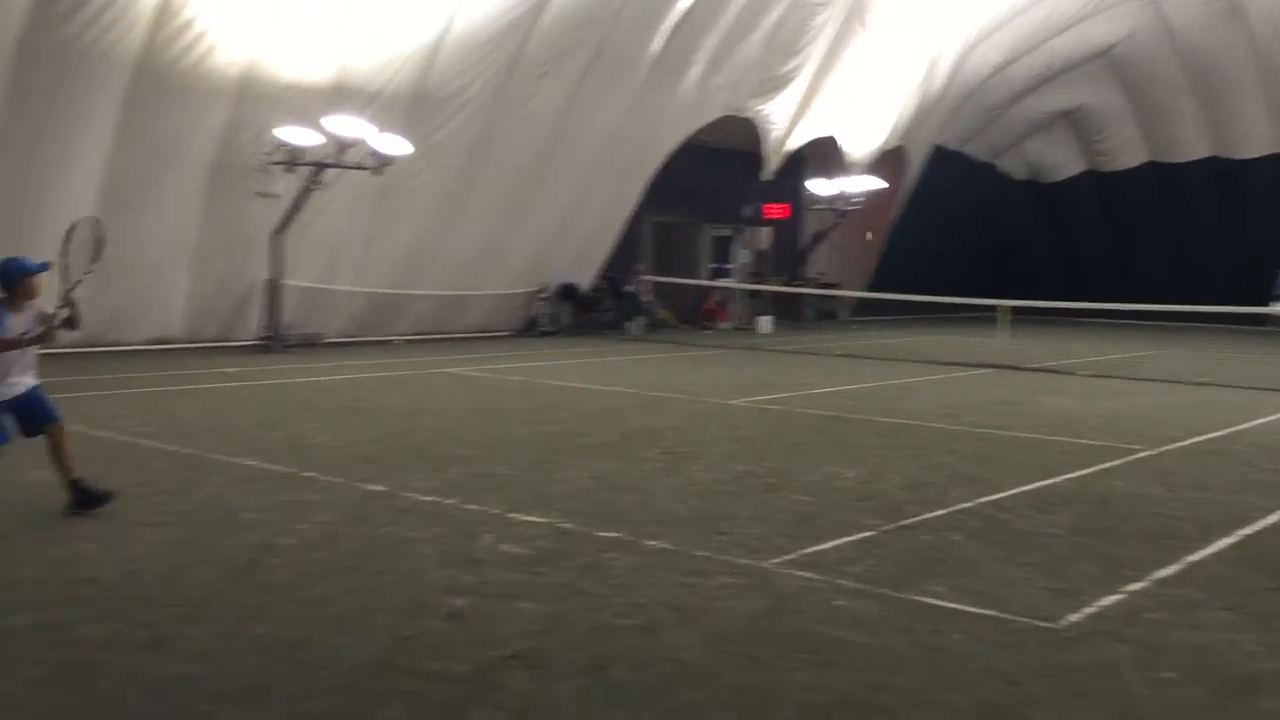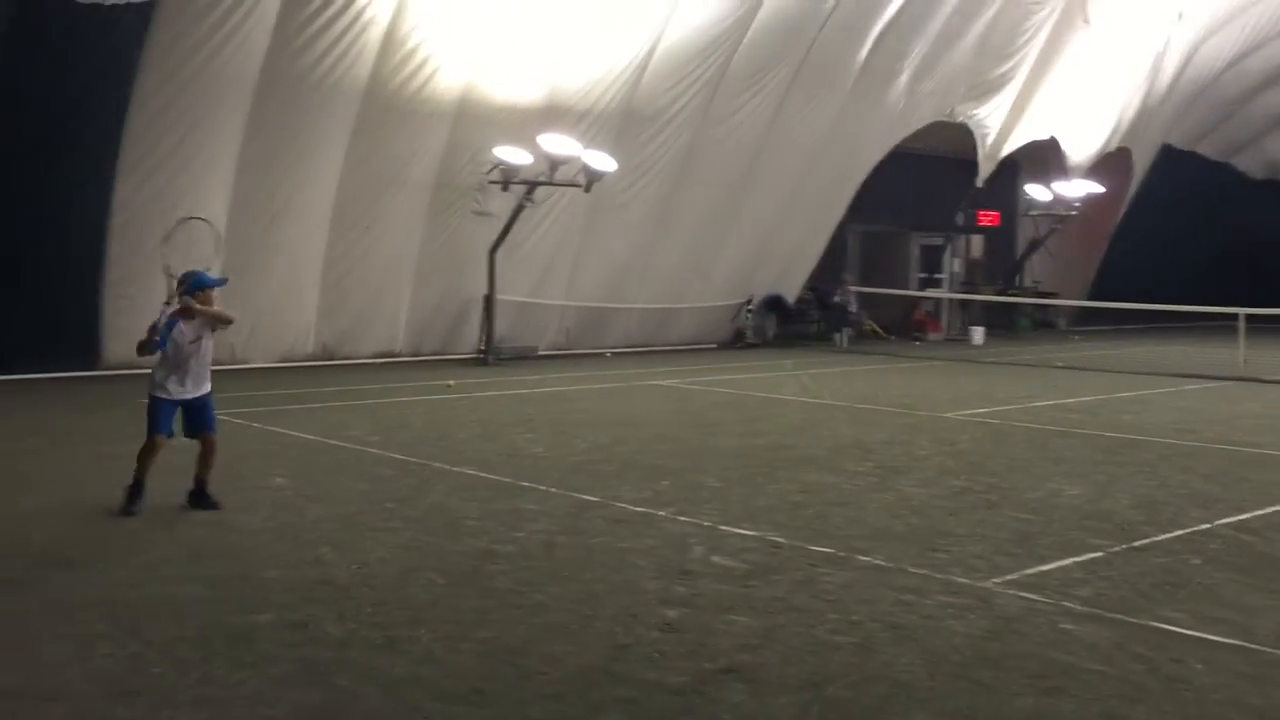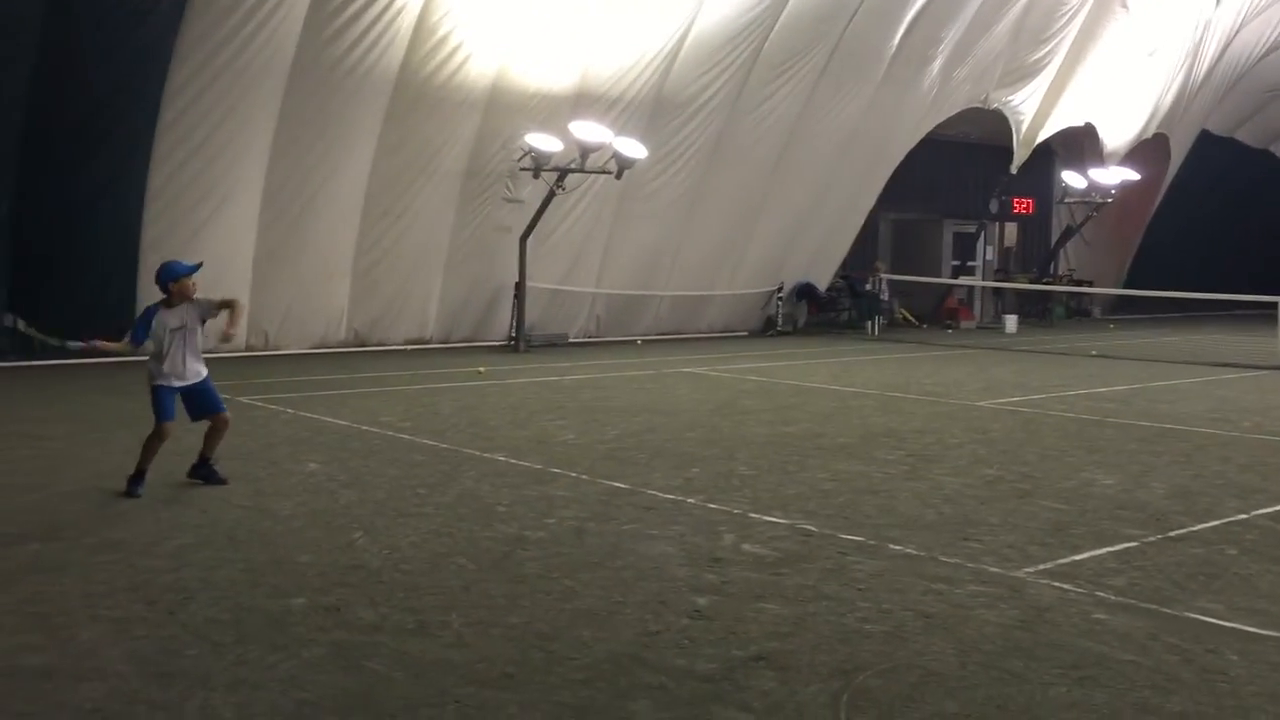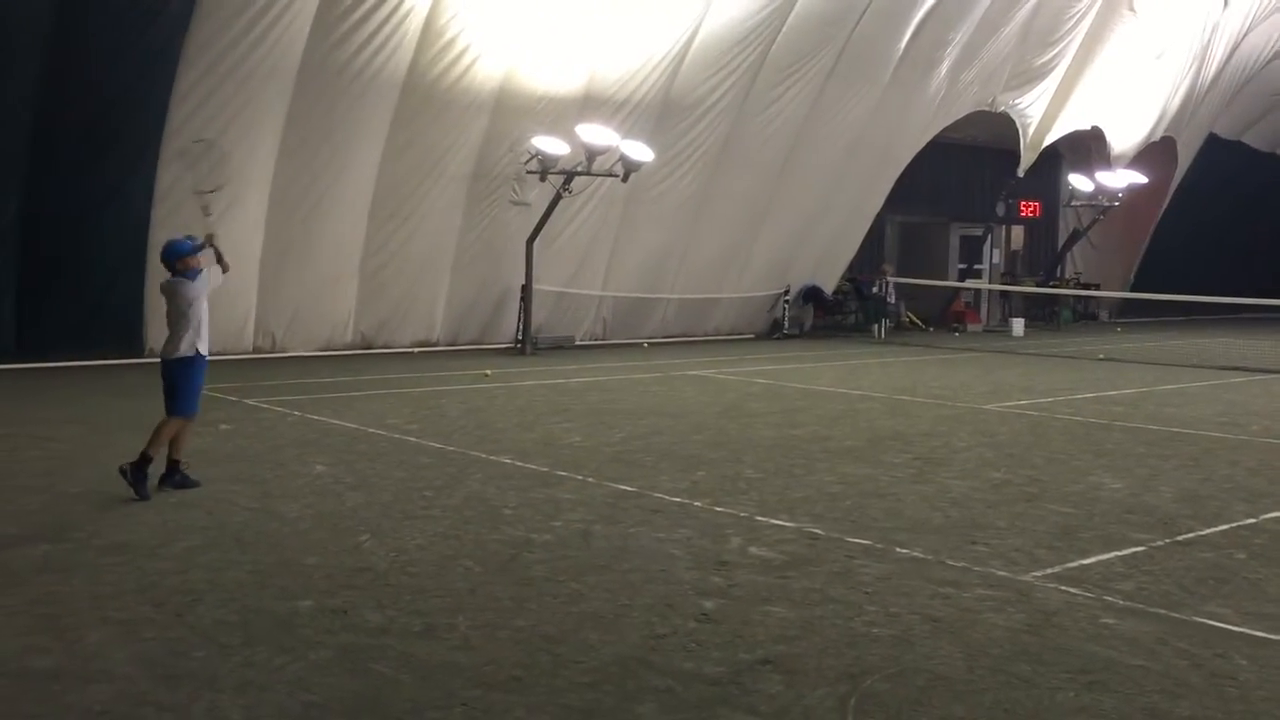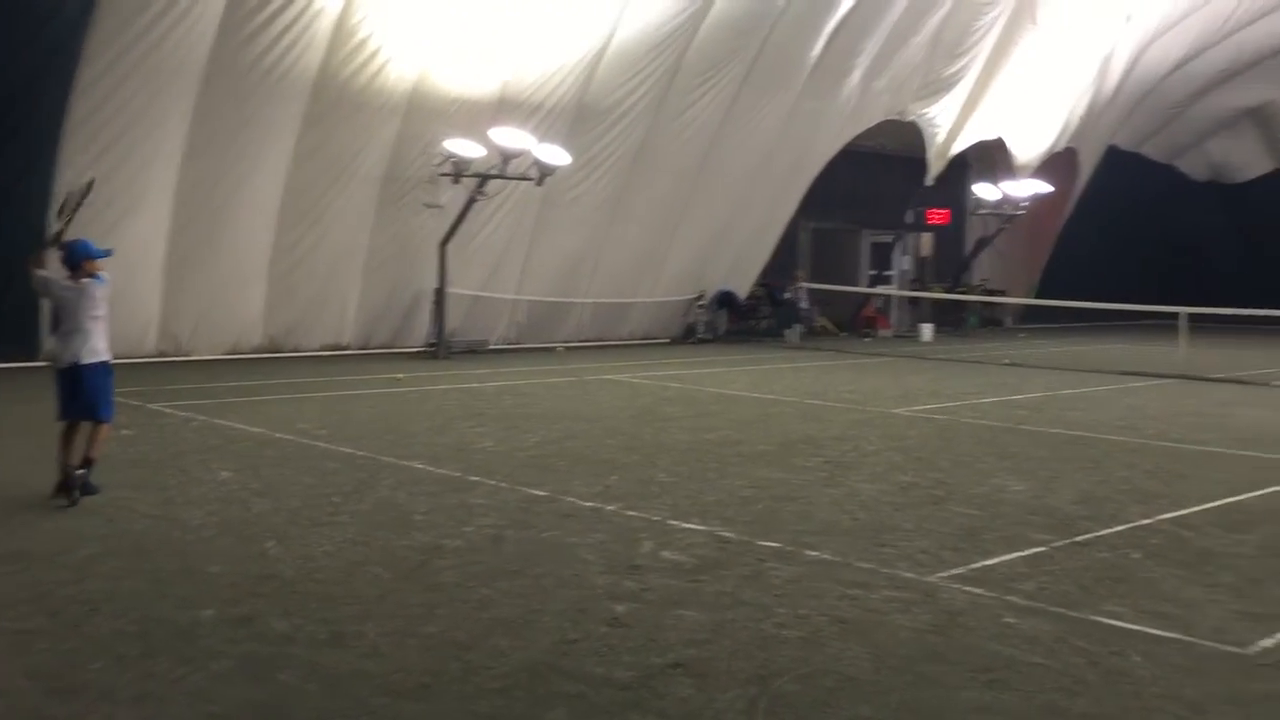
dt=0.4s
person 1, frame 1
left shoulder: (31, 309)
left elbow: (72, 325)
left wrist: (72, 311)
right wrist: (33, 339)
left hip: (24, 387)
left knee: (57, 430)
left ankle: (79, 492)
person 1, frame 2
left shoulder: (208, 316)
right shoulder: (171, 323)
left elbow: (230, 319)
right elbow: (143, 351)
left wrist: (197, 308)
right wrist: (150, 339)
left hip: (199, 390)
right hip: (166, 391)
left knee: (210, 441)
right knee: (156, 442)
left ankle: (200, 492)
right ankle: (136, 489)
person 1, frame 3
left shoulder: (197, 304)
right shoulder: (152, 315)
left elbow: (234, 304)
right elbow: (130, 345)
left wrist: (231, 326)
right wrist: (99, 345)
left hip: (196, 376)
right hip: (164, 380)
left knee: (222, 420)
right knee: (164, 430)
left ankle: (202, 466)
right ankle: (138, 476)
person 1, frame 4
left shoulder: (170, 284)
right shoulder: (194, 280)
right elbow: (223, 267)
left wrist: (202, 247)
right wrist: (213, 247)
left hip: (177, 357)
right hip: (188, 357)
left knee: (184, 416)
right knee: (179, 416)
left ankle: (173, 471)
right ankle: (139, 466)
person 1, frame 5
left shoulder: (57, 287)
right shoulder: (99, 284)
left elbow: (36, 268)
right elbow: (95, 274)
left wrist: (55, 242)
right wrist: (68, 246)
left hip: (65, 363)
right hip: (93, 362)
left knee: (72, 421)
right knee: (101, 421)
left ankle: (67, 476)
right ankle: (81, 472)
